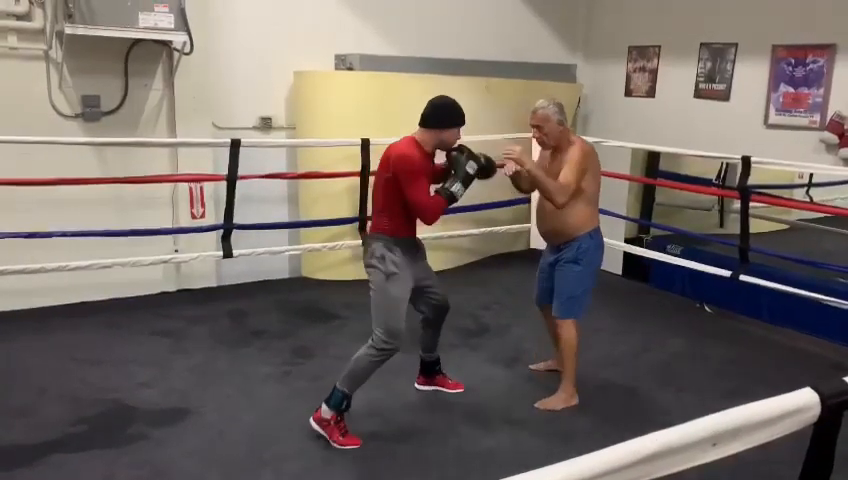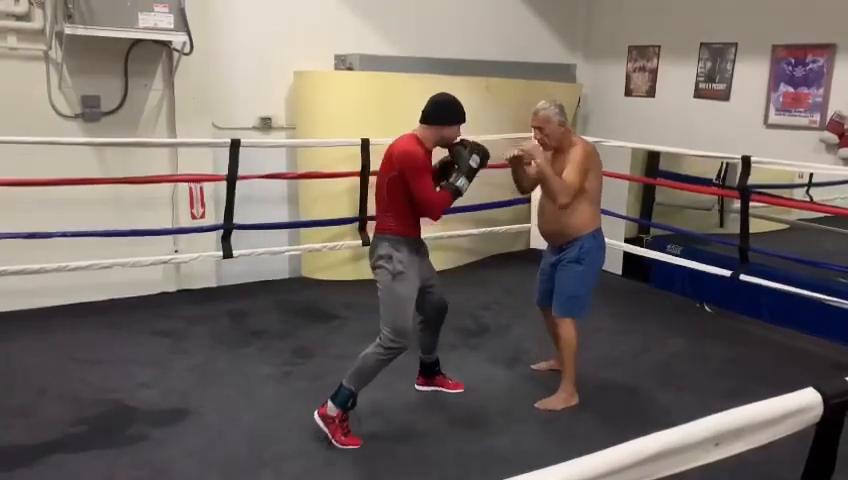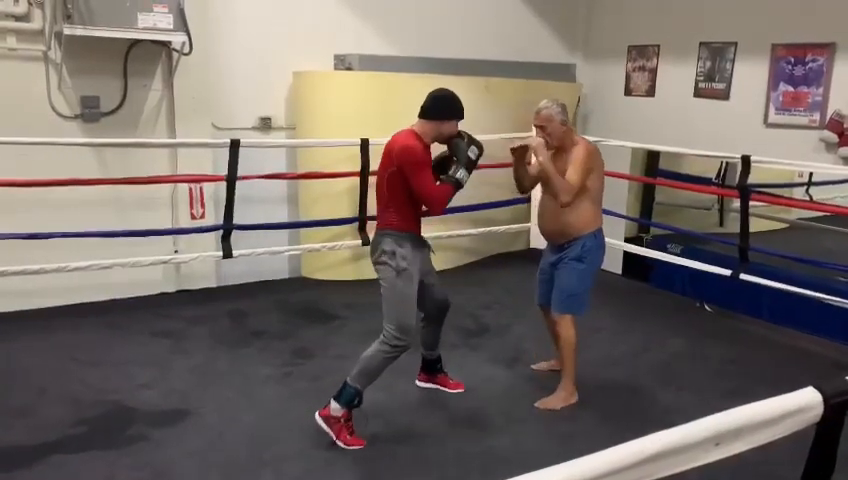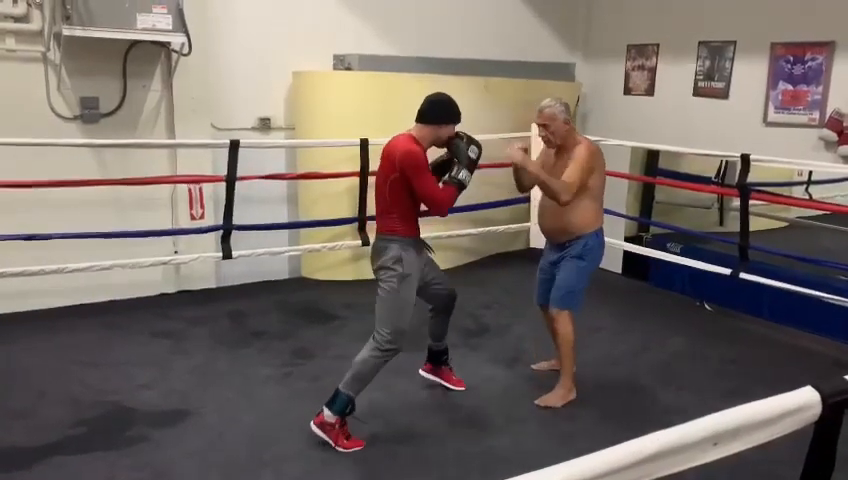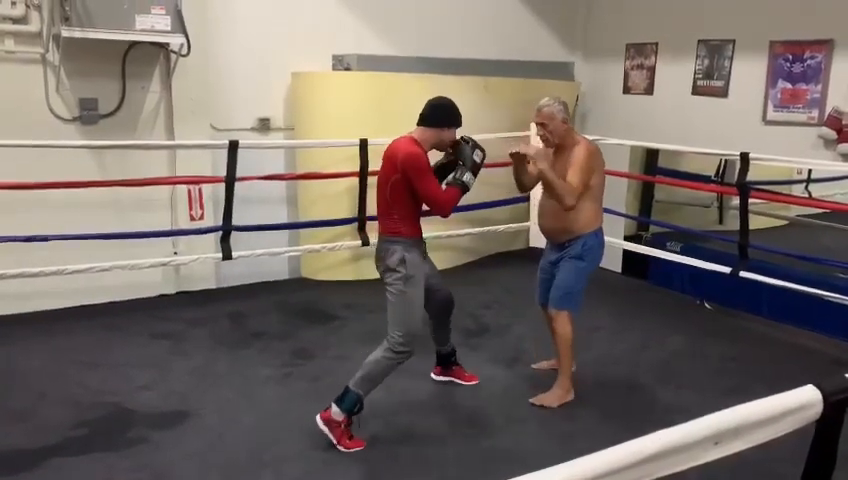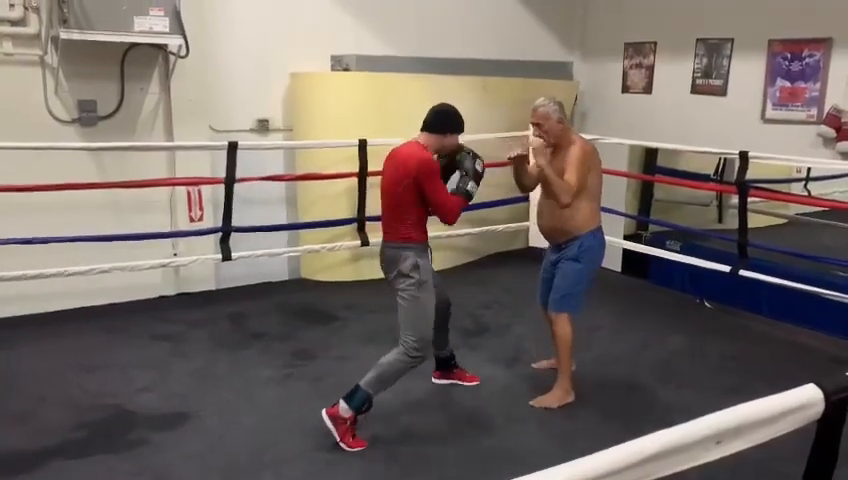
dt=0.1s
person 1, frame 1
left shoulder: (421, 152)
right shoulder: (404, 155)
left elbow: (428, 180)
right elbow: (429, 212)
left wrist: (455, 167)
right wrist: (461, 178)
left hip: (408, 246)
right hip: (387, 250)
left knee: (437, 305)
right knee: (387, 339)
left ankle: (429, 373)
right ankle: (329, 413)
person 1, frame 2
left shoulder: (421, 149)
right shoulder: (407, 152)
left elbow: (427, 179)
right elbow: (433, 208)
left wrist: (454, 163)
right wrist: (464, 172)
left hip: (412, 245)
right hip: (393, 249)
left knee: (436, 306)
right knee: (395, 338)
left ankle: (429, 374)
right ankle: (334, 410)
person 1, frame 3
left shoulder: (412, 142)
right shoulder: (407, 147)
left elbow: (424, 178)
right elbow: (436, 201)
left wrist: (450, 157)
right wrist: (464, 166)
left hip: (411, 242)
right hip: (395, 246)
left knee: (438, 304)
right knee: (397, 336)
left ankle: (429, 373)
right ankle: (336, 410)
person 1, frame 4
left shoulder: (408, 146)
right shoulder: (408, 152)
left elbow: (422, 181)
right elbow: (439, 204)
left wrist: (449, 160)
right wrist: (465, 167)
left hip: (409, 244)
right hip: (397, 250)
left knee: (445, 295)
right knee: (388, 341)
left ankle: (436, 363)
right ankle: (331, 416)
person 1, frame 5
left shoulder: (402, 147)
right shoulder: (411, 155)
right elbow: (441, 205)
left wrist: (450, 163)
right wrist: (468, 168)
left hip: (404, 246)
right hip: (401, 251)
left knee: (442, 300)
right knee: (401, 343)
left ankle: (446, 364)
right ankle: (337, 414)
person 1, frame 6
left shoulder: (401, 152)
right shoulder: (423, 160)
right elbow: (448, 214)
left wrist: (448, 168)
right wrist: (470, 178)
left hip: (402, 250)
right hip: (409, 255)
left knee: (440, 305)
right knee: (415, 348)
left ankle: (446, 367)
right ankle: (344, 411)
person 2, frame 1
left shoulder: (578, 151)
right shoulder: (547, 151)
left elbow: (559, 197)
right elbow: (527, 188)
left wrist: (532, 166)
right wrist: (517, 171)
left hip: (580, 246)
right hip: (556, 245)
left knee: (564, 316)
right knee: (545, 304)
left ankle: (568, 391)
right ankle: (560, 359)
person 2, frame 2
left shoulder: (581, 152)
right shoulder: (548, 152)
left elbow: (562, 196)
right elbow: (526, 188)
left wrist: (538, 162)
right wrist: (519, 166)
left hip: (582, 247)
right hip: (556, 245)
left knee: (564, 316)
right knee: (546, 305)
left ankle: (568, 391)
right ankle: (561, 359)
person 2, frame 3
left shoulder: (582, 151)
right shoulder: (548, 151)
left elbow: (565, 195)
right elbow: (525, 186)
left wrist: (540, 162)
right wrist: (520, 161)
left hip: (582, 247)
right hip: (555, 245)
left knee: (562, 313)
right knee: (547, 305)
left ankle: (567, 390)
right ankle: (562, 359)
person 2, frame 4
left shoulder: (584, 151)
right shoulder: (550, 150)
left elbow: (563, 194)
right elbow: (524, 186)
left wrist: (528, 165)
right wrist: (521, 164)
left hip: (582, 245)
right hip: (555, 244)
left knee: (559, 310)
right knee: (546, 304)
left ankle: (566, 387)
right ankle: (562, 358)
person 2, frame 5
left shoulder: (583, 151)
right shoulder: (550, 149)
left elbow: (569, 199)
right elbow: (525, 186)
left wrist: (543, 166)
right wrist: (520, 163)
left hip: (582, 244)
right hip: (556, 243)
left knee: (559, 310)
right knee: (547, 305)
left ankle: (563, 387)
right ankle: (563, 359)
person 2, frame 6
left shoulder: (579, 150)
right shoulder: (549, 149)
left elbow: (565, 197)
right elbow: (527, 186)
left wrist: (542, 163)
right wrist: (519, 164)
left hip: (582, 244)
right hip: (557, 243)
left knee: (559, 312)
right knee: (549, 306)
left ankle: (563, 388)
right ankle: (562, 359)
